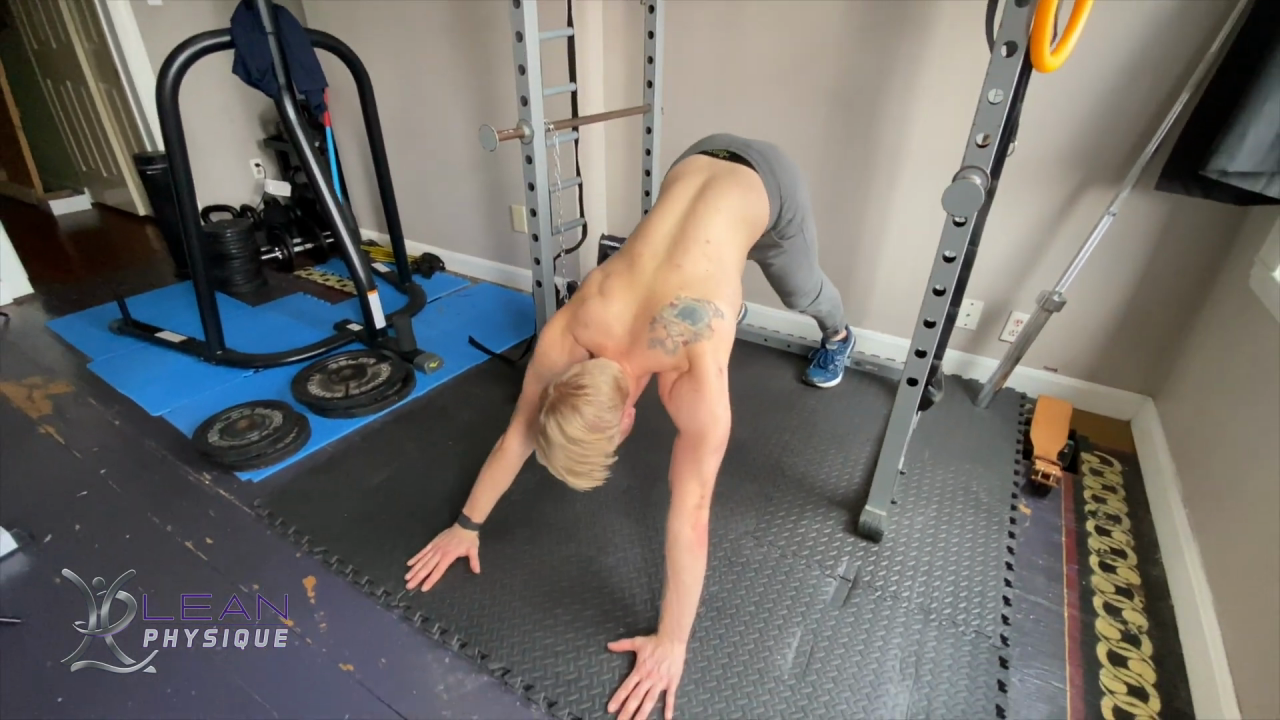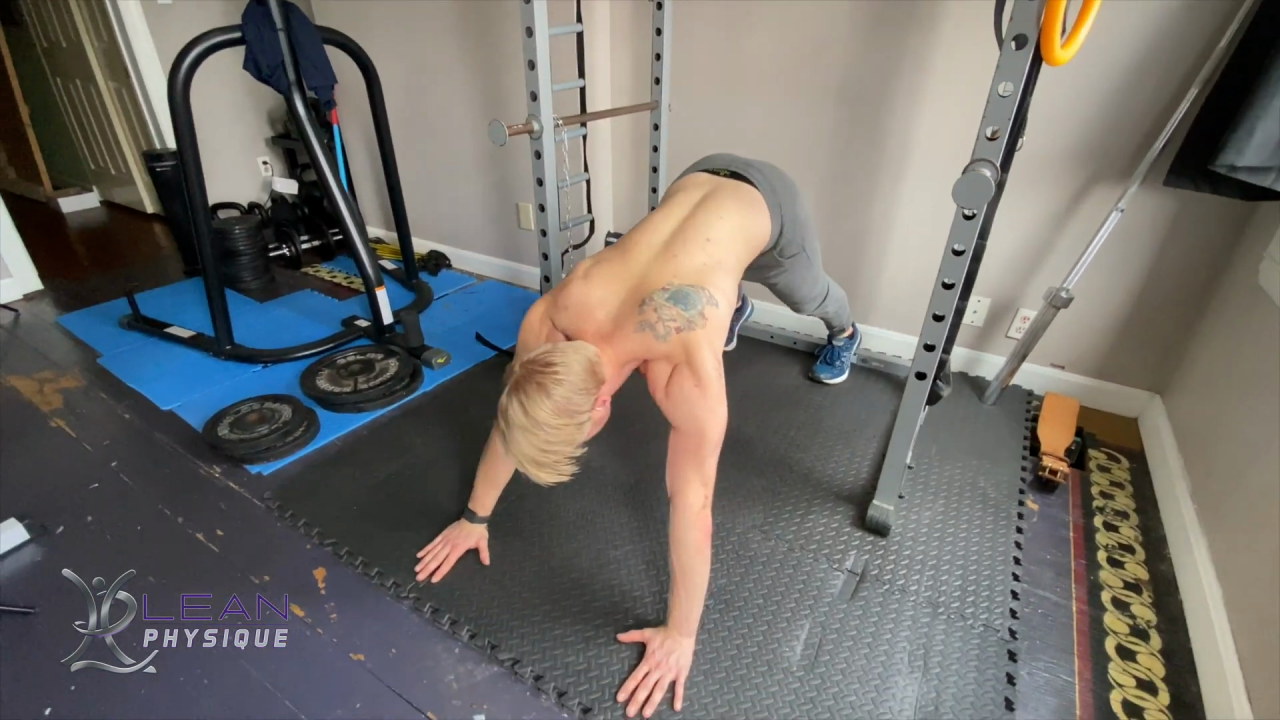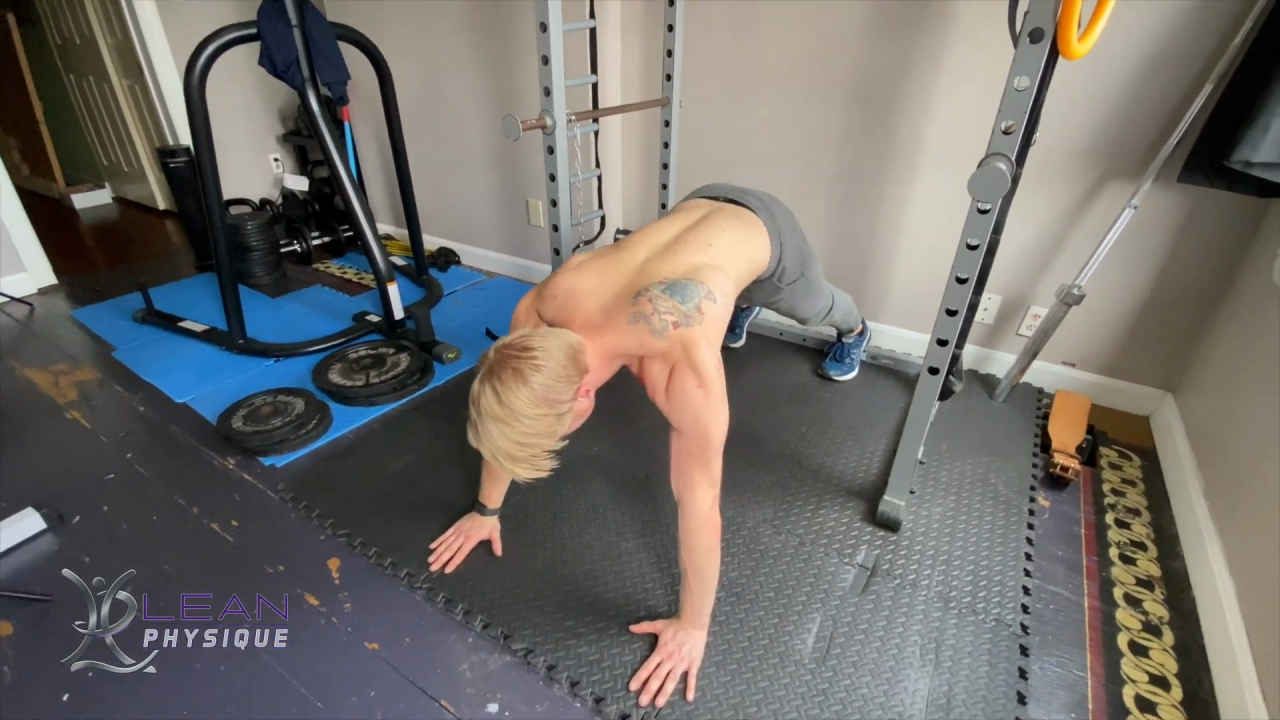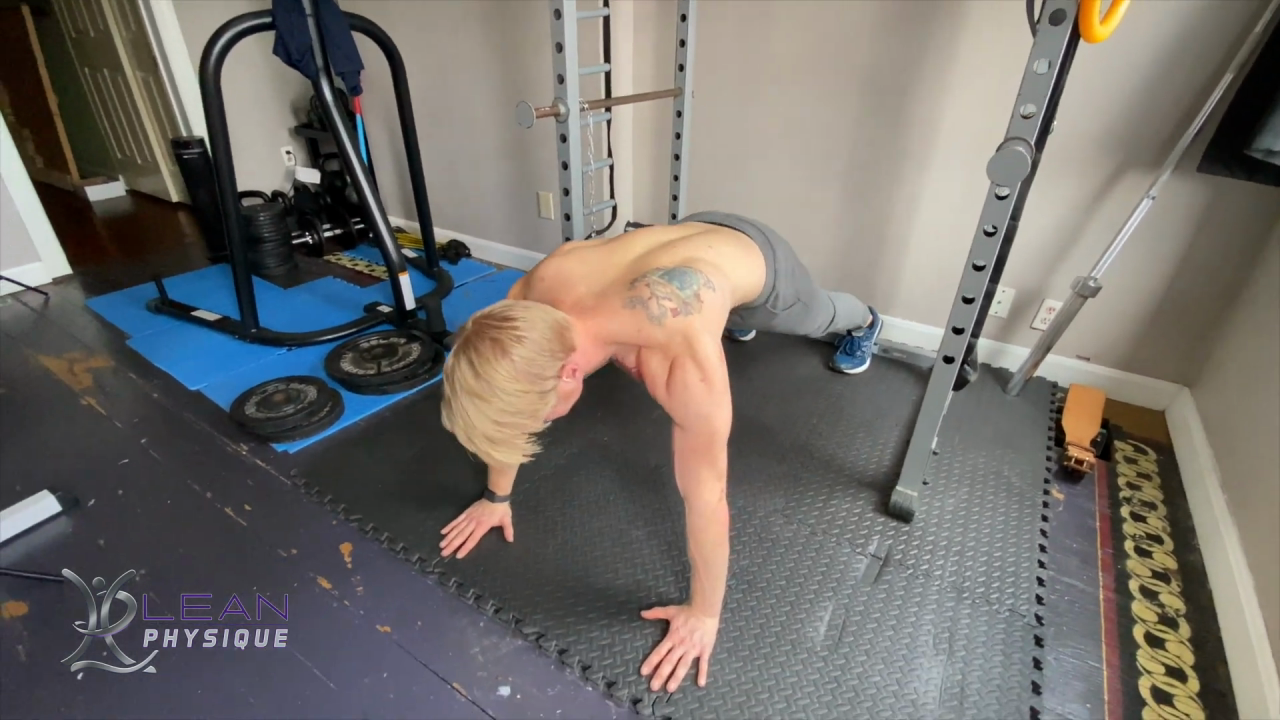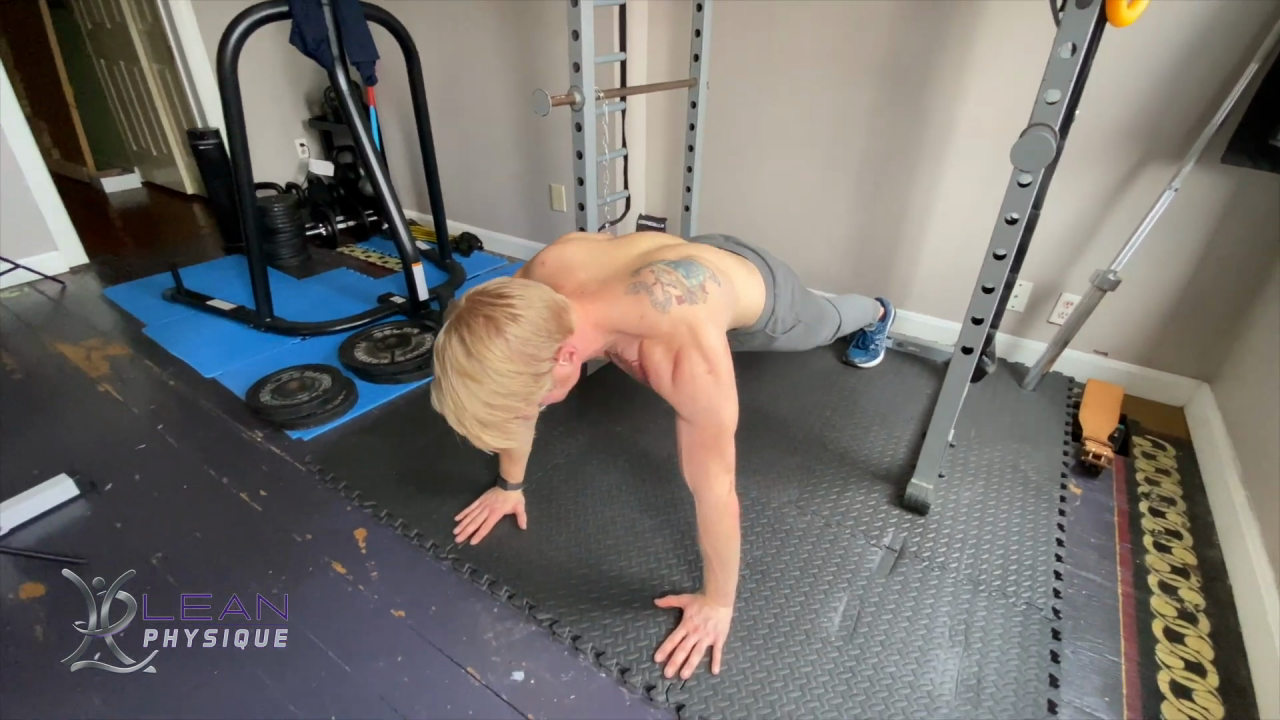
dt=0.3s
person 1, frame 1
left shoulder: (692, 374)
right shoulder: (565, 334)
left elbow: (691, 508)
right elbow: (518, 432)
left wrist: (671, 643)
left hip: (766, 184)
right hip: (699, 163)
left knee: (800, 290)
left ankle: (836, 335)
person 1, frame 2
left shoulder: (686, 368)
right shoulder: (549, 319)
left elbow: (692, 503)
right elbow: (511, 423)
left wrist: (681, 635)
right wrist: (474, 516)
left hip: (767, 204)
right hip: (702, 180)
left knee: (807, 297)
left ankle: (843, 331)
person 1, frame 3
left shoulder: (682, 365)
right shoulder: (537, 311)
left elbow: (699, 502)
right elbow: (505, 412)
left wrist: (692, 627)
right wrist: (486, 509)
left hip: (765, 235)
right hip: (700, 208)
left knee: (813, 309)
left ankle: (852, 330)
person 1, frame 4
left shoulder: (682, 355)
right shoulder: (532, 297)
left elbow: (706, 495)
right elbow: (506, 399)
left wrist: (705, 614)
right wrist: (496, 495)
left hip: (762, 264)
right hip: (703, 232)
left knee: (817, 318)
left ankle: (862, 321)
person 1, frame 5
left shoulder: (685, 348)
right shoulder: (536, 285)
left elbow: (714, 489)
right elbow: (516, 389)
left wrist: (717, 603)
right wrist: (509, 484)
left hip: (760, 304)
left knee: (823, 323)
left ankle: (874, 314)
